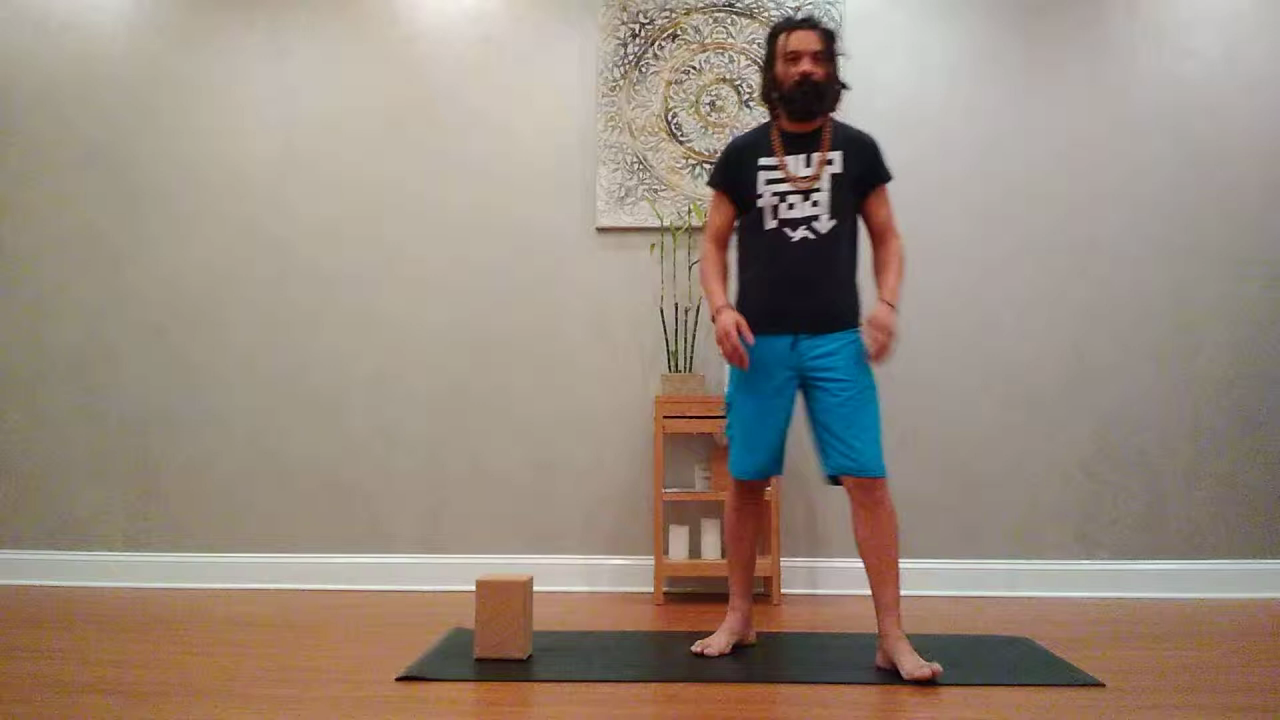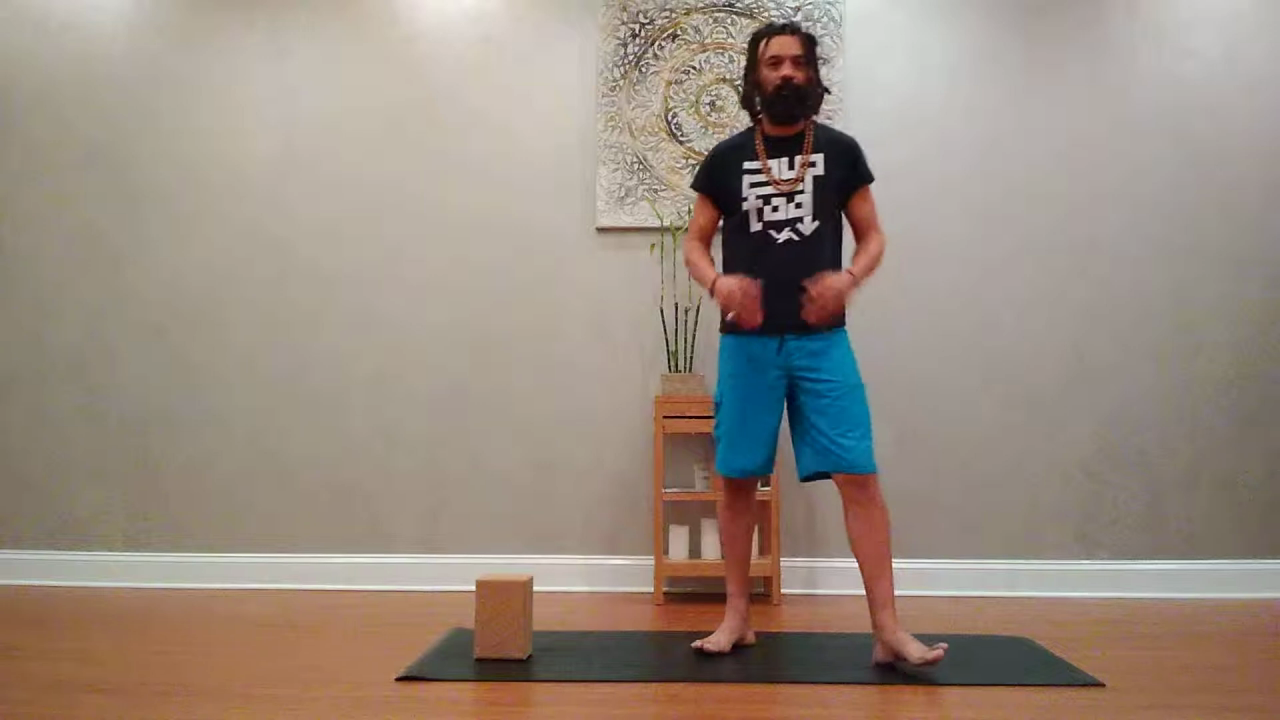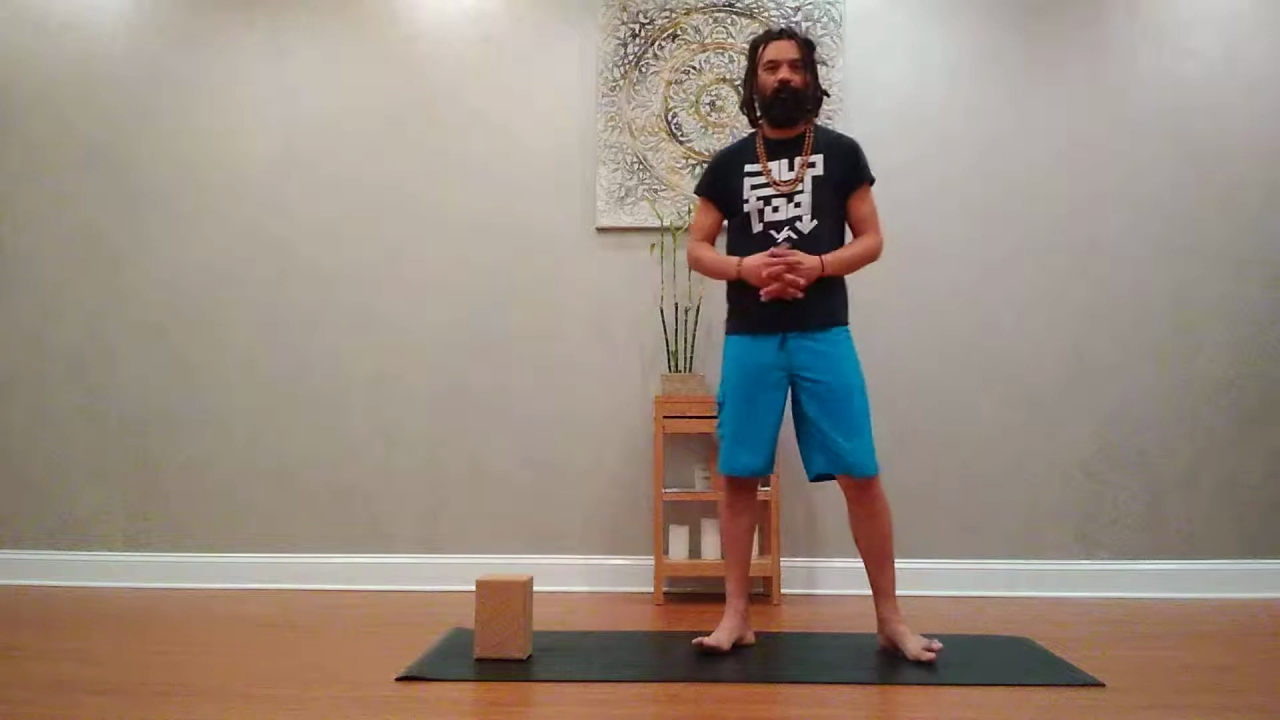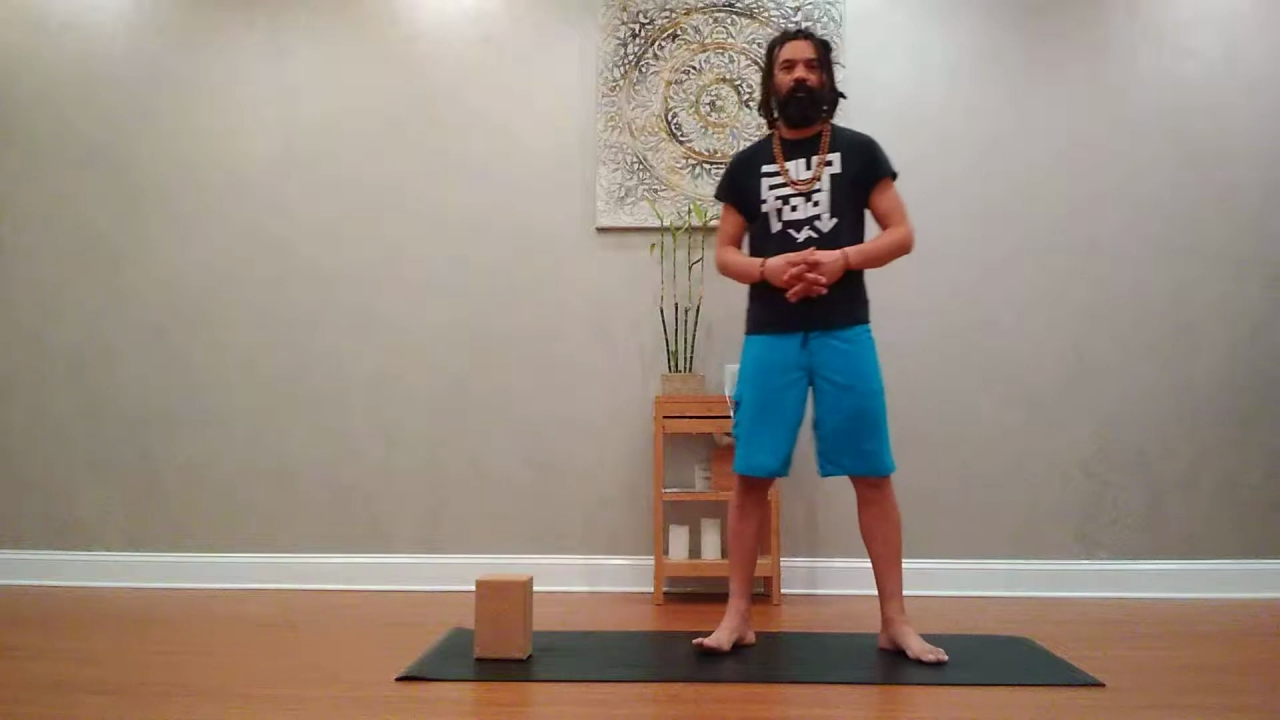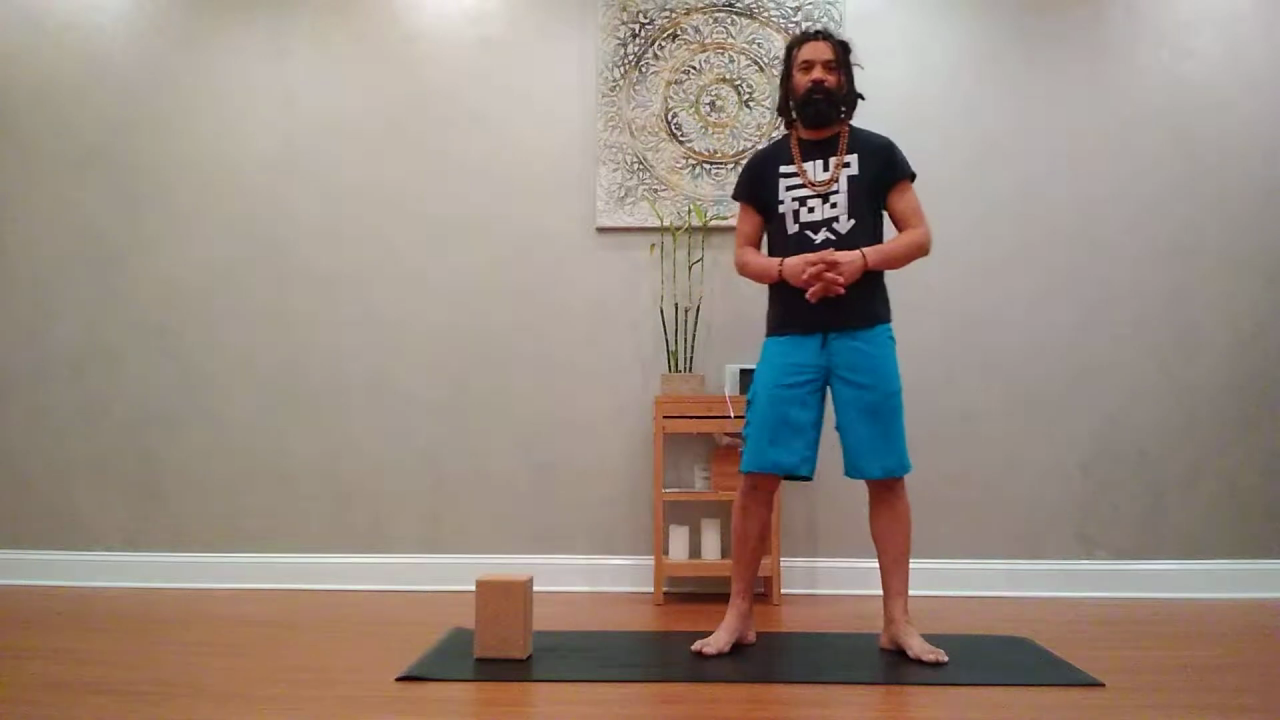
dt=0.2s
person 1, frame 1
left shoulder: (859, 149)
right shoulder: (742, 153)
left elbow: (888, 238)
right elbow: (713, 242)
left wrist: (887, 302)
right wrist: (720, 308)
left hip: (836, 341)
right hip: (762, 341)
left knee: (868, 480)
right knee: (746, 480)
left ankle: (891, 636)
right ankle: (738, 618)
person 1, frame 2
left shoulder: (841, 151)
right shoulder: (726, 158)
left elbow: (872, 238)
right elbow: (694, 243)
left wrist: (846, 280)
right wrist: (718, 283)
left hip: (822, 339)
right hip: (748, 341)
left knee: (858, 475)
right knee: (738, 479)
left ankle: (888, 629)
right ankle: (737, 616)
person 1, frame 3
left shoulder: (841, 152)
right shoulder: (729, 163)
left elbow: (871, 240)
right elbow: (697, 247)
left wrist: (817, 265)
right wrist: (741, 267)
left hip: (825, 335)
right hip: (750, 339)
left knee: (860, 475)
right knee: (740, 477)
left ankle: (890, 619)
right ankle: (736, 615)
person 1, frame 4
left shoulder: (860, 150)
right shoulder: (746, 165)
left elbow: (901, 234)
right elbow: (724, 254)
left wrist: (840, 259)
right wrist: (767, 268)
left hip: (845, 334)
right hip: (769, 338)
left knee: (872, 476)
right knee: (751, 477)
left ankle: (894, 620)
right ankle: (738, 615)
person 1, frame 5
left shoulder: (878, 152)
right shoulder: (764, 165)
left elbow: (919, 236)
right elbow: (743, 254)
left wrist: (860, 260)
right wrist: (787, 267)
left hip: (864, 336)
right hip: (788, 339)
left knee: (886, 477)
right knee: (758, 476)
left ankle: (897, 621)
right ankle: (739, 615)
